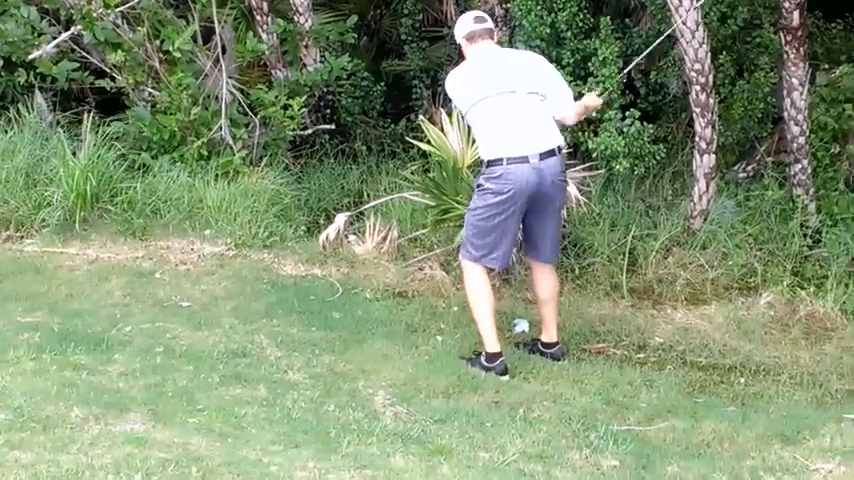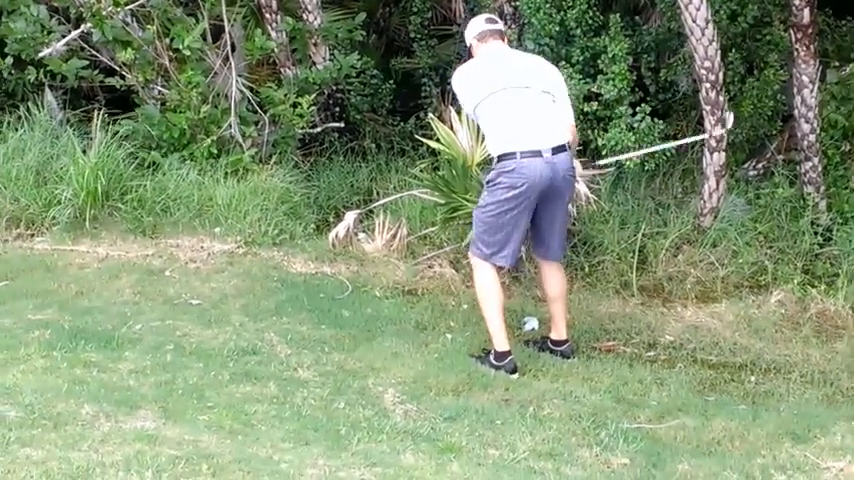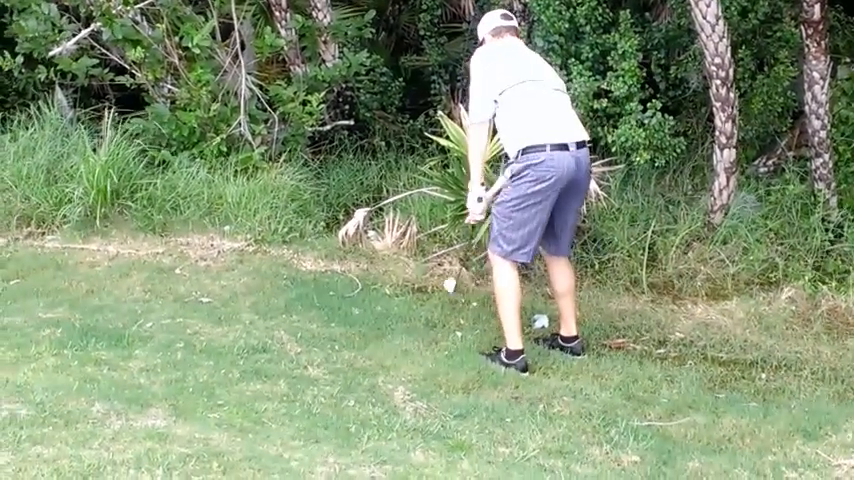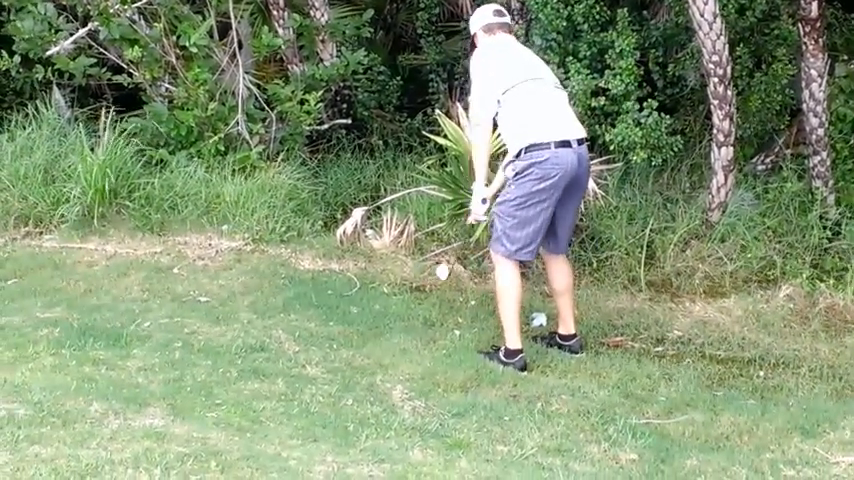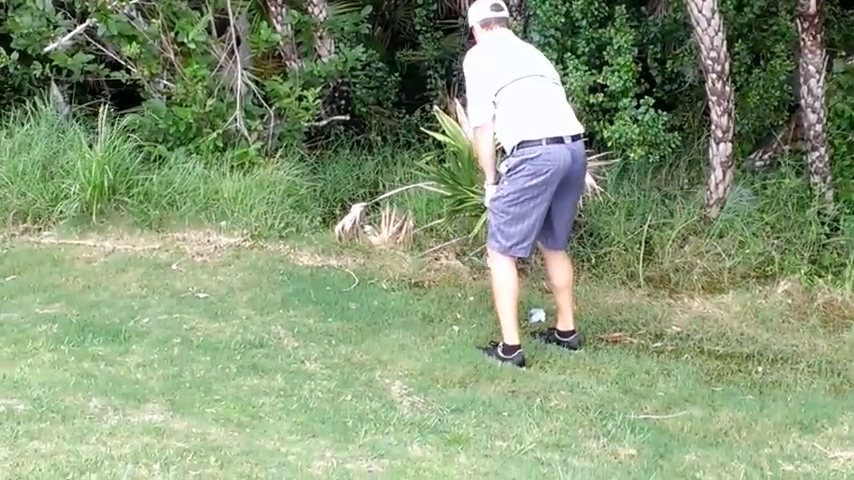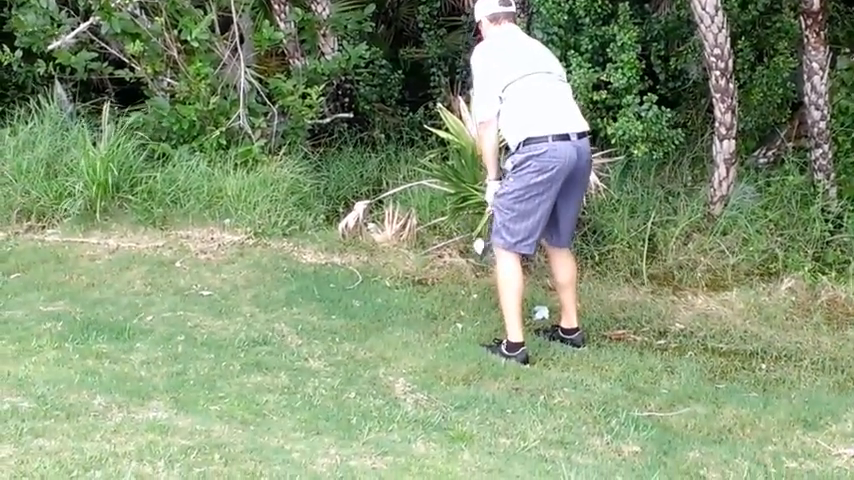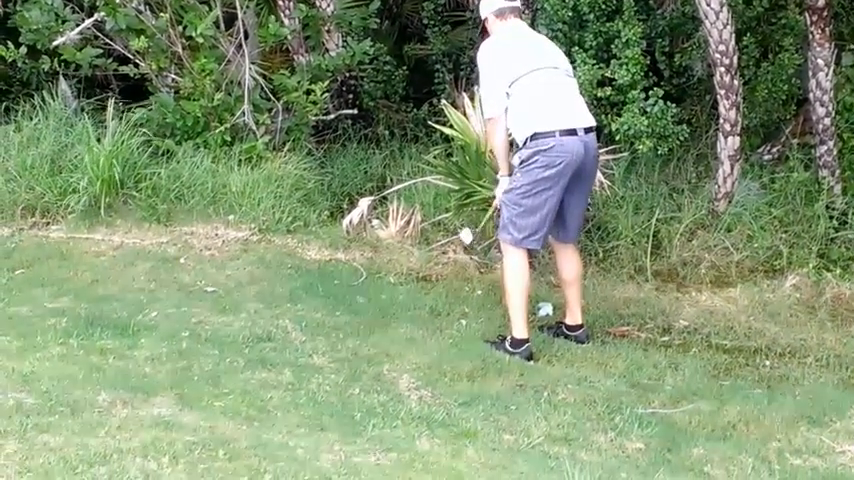
dt=0.3s
person 1, frame 1
left shoulder: (457, 79)
right shoulder: (530, 59)
right elbow: (568, 115)
right wrist: (588, 103)
left hip: (504, 171)
right hip: (549, 164)
left knee: (473, 261)
right knee: (542, 258)
left ankle: (492, 355)
right ankle: (549, 342)
person 1, frame 2
left shoulder: (465, 74)
right shoulder: (541, 64)
right elbow: (570, 130)
left hip: (517, 165)
right hip: (559, 161)
left knee: (482, 259)
right knee: (549, 255)
left ankle: (501, 353)
right ankle: (559, 339)
person 1, frame 3
left shoulder: (485, 56)
right shoulder: (542, 64)
left elbow: (478, 125)
left wrist: (476, 186)
right wrist: (500, 188)
left hip: (540, 159)
right hip: (578, 155)
left knee: (502, 255)
right knee: (557, 251)
left ankle: (513, 352)
right ankle: (569, 336)
person 1, frame 4
left shoulder: (485, 55)
right shoulder: (531, 58)
left elbow: (481, 126)
left wrist: (479, 187)
right wrist: (495, 188)
left hip: (543, 157)
right hip: (577, 153)
left knee: (504, 254)
right knee: (554, 249)
left ankle: (512, 351)
right ankle: (567, 334)
person 1, frame 5
left shoulder: (478, 55)
right shoulder: (532, 52)
left elbow: (482, 127)
left wrist: (491, 183)
right wrist: (502, 180)
left hip: (535, 153)
right hip: (573, 148)
left knee: (500, 250)
right knee: (554, 245)
left ankle: (510, 347)
right ankle: (566, 330)
person 1, frame 6
left shoulder: (486, 51)
right shoulder: (538, 48)
left elbow: (487, 123)
left wrist: (493, 179)
left hip: (540, 149)
right hip: (578, 144)
left knee: (506, 247)
right knee: (558, 243)
left ankle: (514, 344)
right ankle: (570, 327)
person 1, frame 7
left shoulder: (492, 46)
right shoulder: (545, 43)
left elbow: (495, 119)
left wrist: (504, 175)
left hip: (547, 144)
right hip: (586, 138)
left knee: (513, 242)
right knee: (565, 238)
left ankle: (518, 340)
right ankle: (574, 324)
